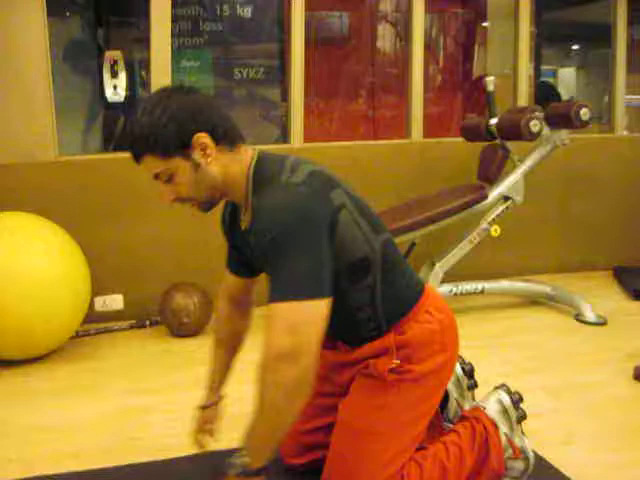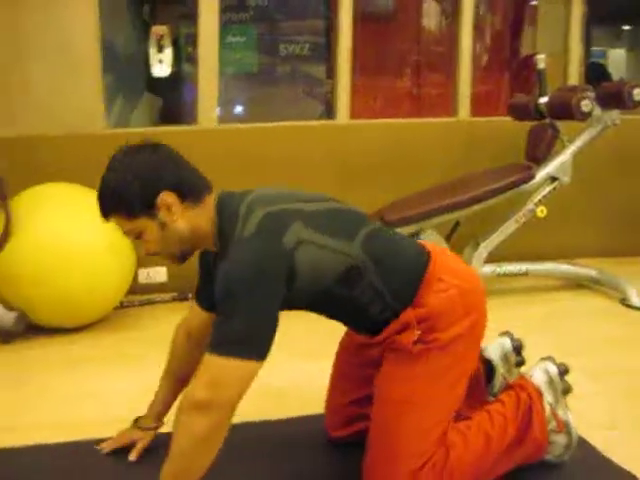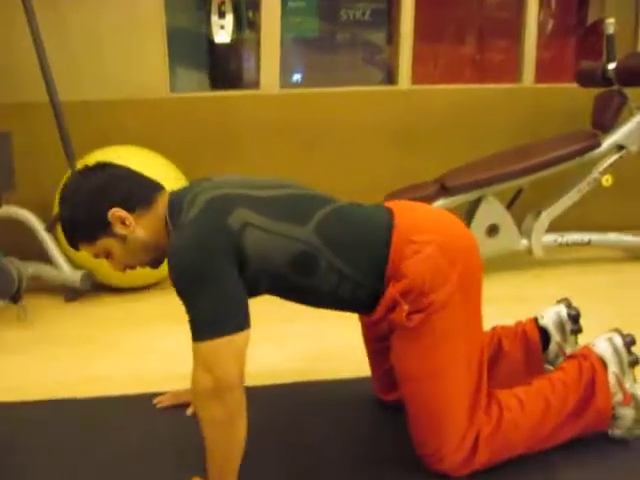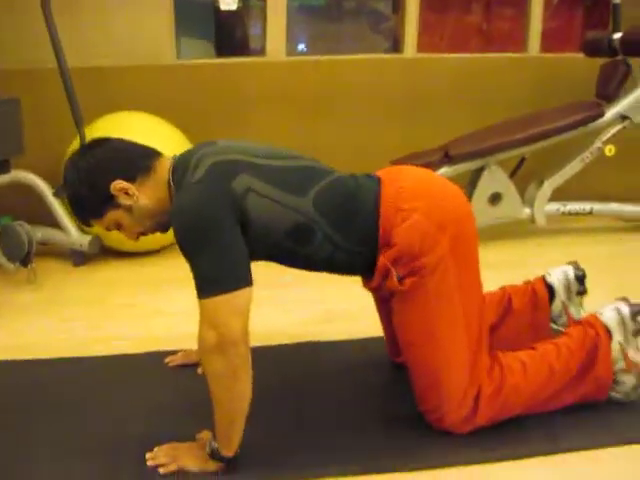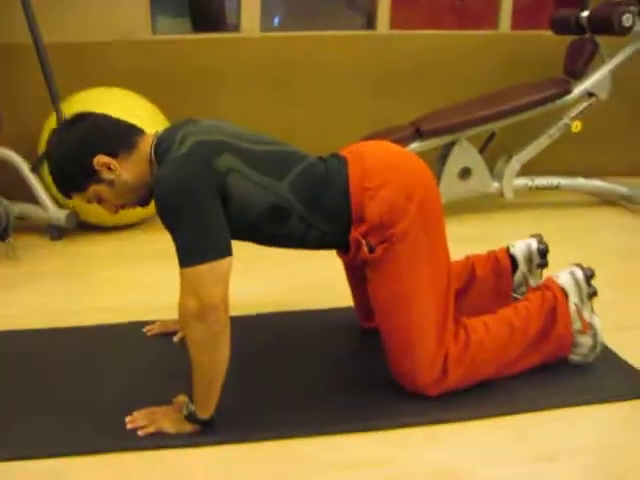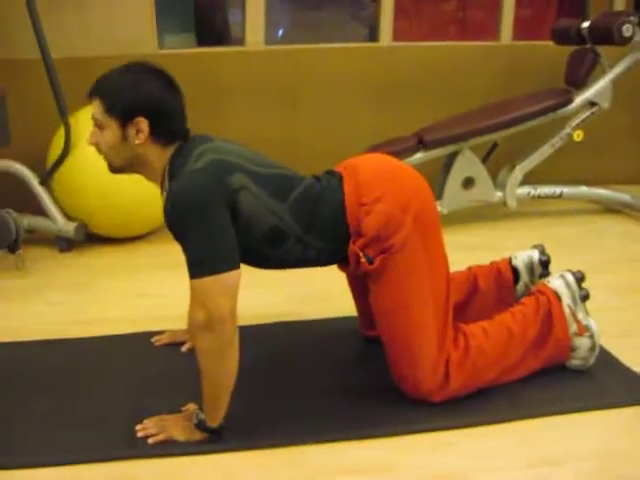
dt=0.5s
person 1, frame 1
left shoulder: (290, 205)
right shoulder: (240, 208)
left elbow: (288, 353)
right elbow: (233, 302)
right wrist: (212, 396)
left hip: (407, 343)
right hip: (350, 338)
left ankle: (489, 435)
right ankle: (437, 400)
person 1, frame 2
left shoulder: (252, 255)
right shoulder: (225, 231)
left elbow: (209, 404)
right elbow: (194, 332)
right wrist: (149, 420)
left hip: (437, 309)
right hip: (394, 308)
right knee: (343, 424)
left ankle: (532, 407)
right ankle: (481, 371)
person 1, frame 3
left shoulder: (193, 247)
right shoulder: (202, 206)
left elbow: (223, 386)
right wrist: (204, 386)
left hip: (426, 266)
right hip: (409, 241)
right knee: (396, 392)
right ankle: (540, 339)
person 1, frame 4
left shoulder: (196, 208)
right shoulder: (202, 170)
left elbow: (227, 339)
right wrist: (215, 347)
left hip: (418, 228)
right hip: (406, 198)
left knee: (455, 402)
right knee: (411, 350)
right ankle: (547, 296)
person 1, frame 5
left shoulder: (178, 182)
right shoulder: (180, 145)
left elbow: (210, 308)
left wrist: (196, 414)
right wrist: (192, 315)
left hip: (387, 199)
right hip: (370, 174)
left knee: (425, 367)
right knee: (380, 317)
left ankle: (559, 307)
right ankle: (513, 266)
person 1, frame 6
left shoulder: (190, 194)
right shoulder: (196, 158)
left elbow: (218, 320)
left wrist: (206, 423)
right wrist: (198, 327)
left hip: (383, 212)
right hip: (369, 184)
left knee: (428, 374)
right knee: (382, 328)
left ankle: (556, 315)
right ankle: (513, 276)
